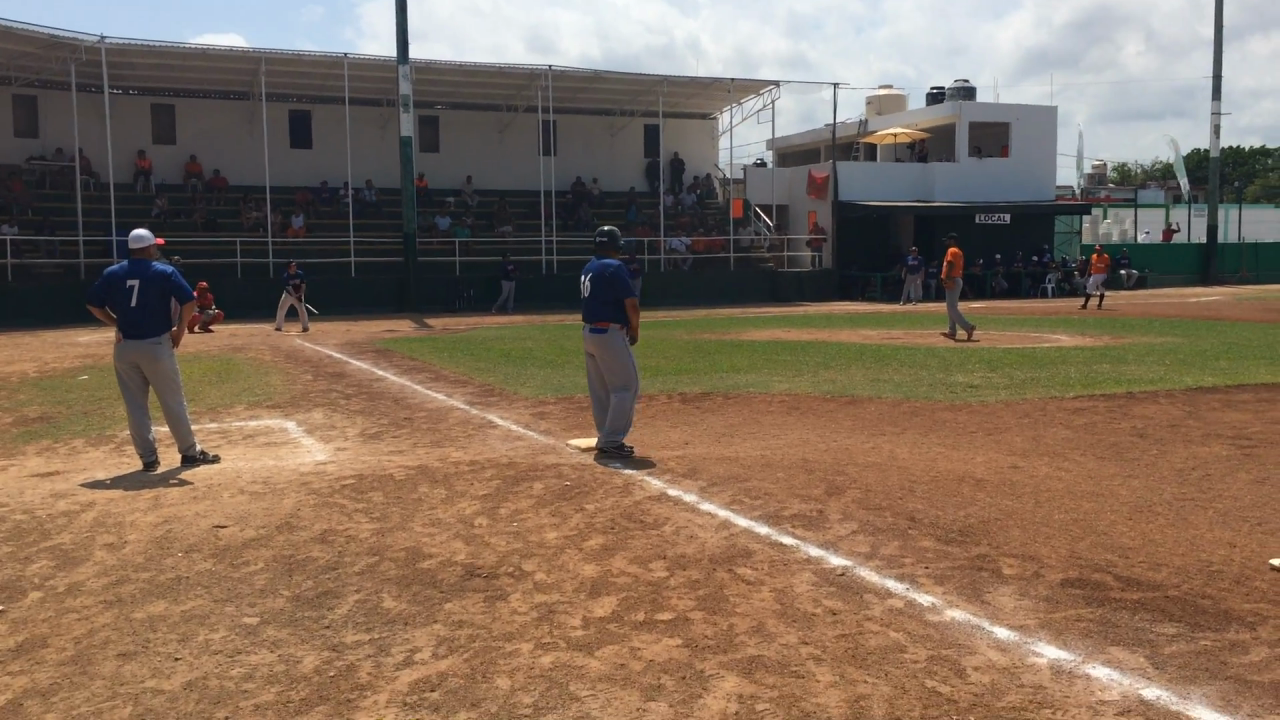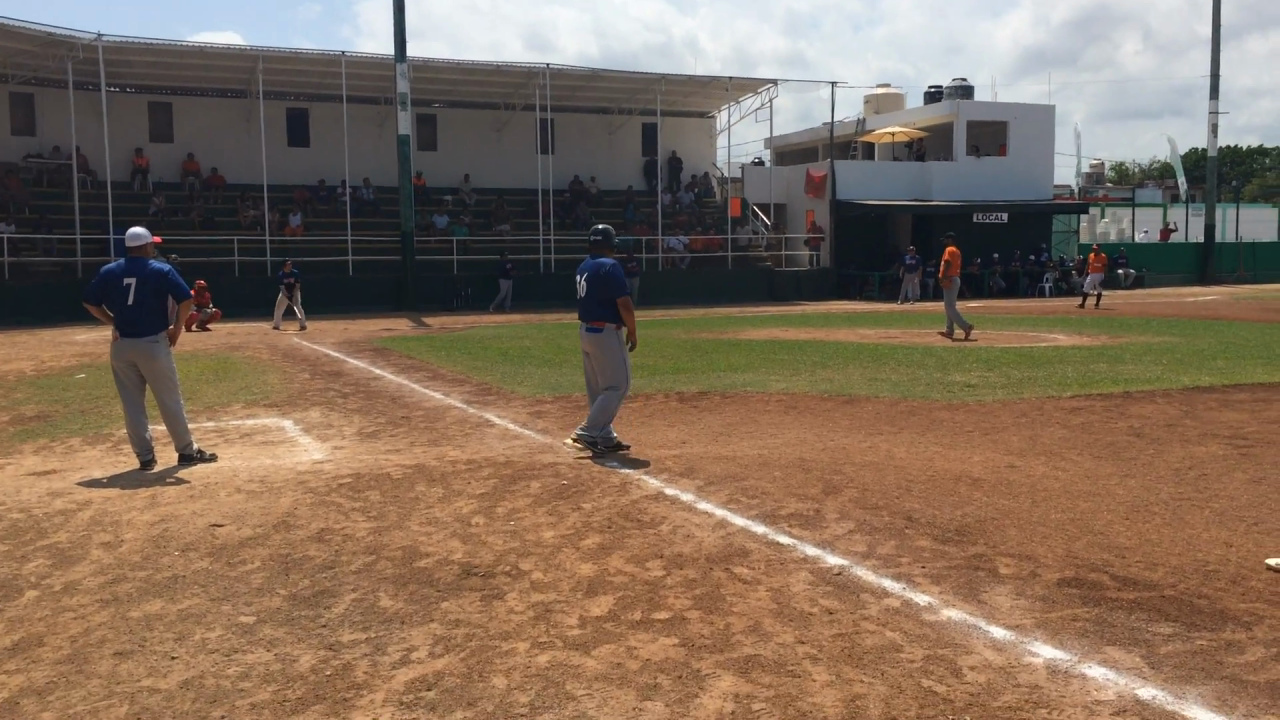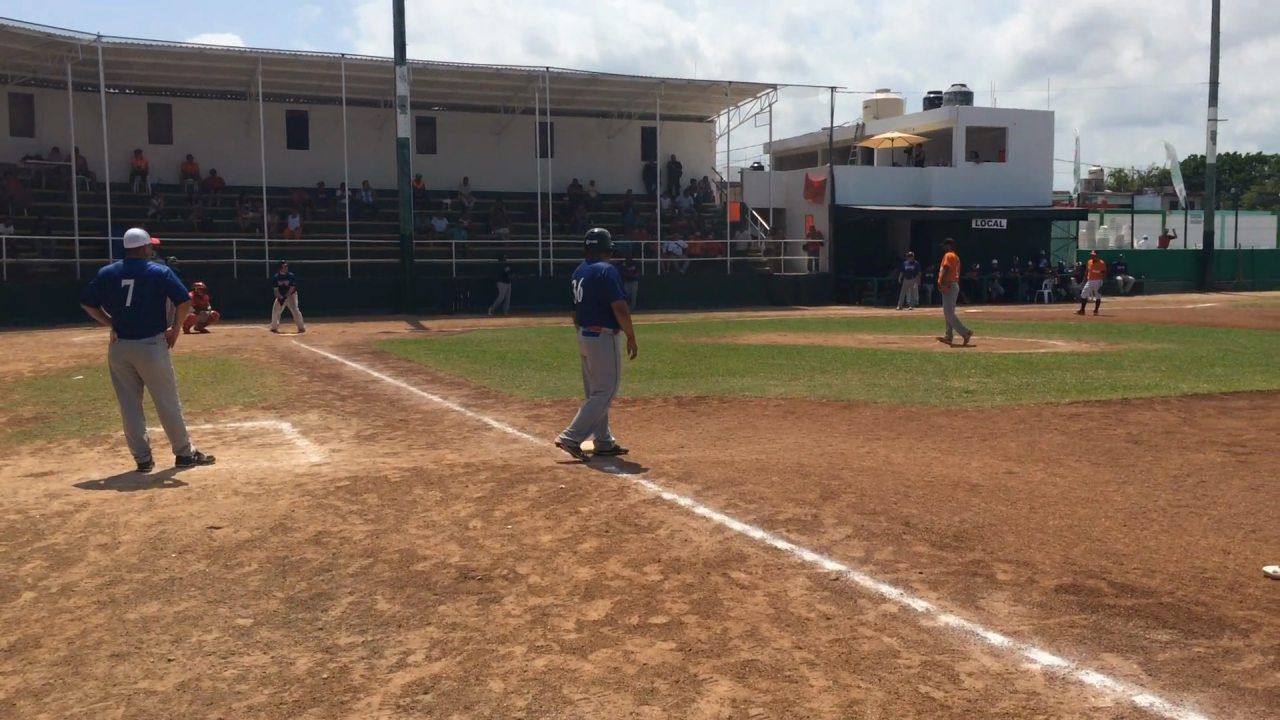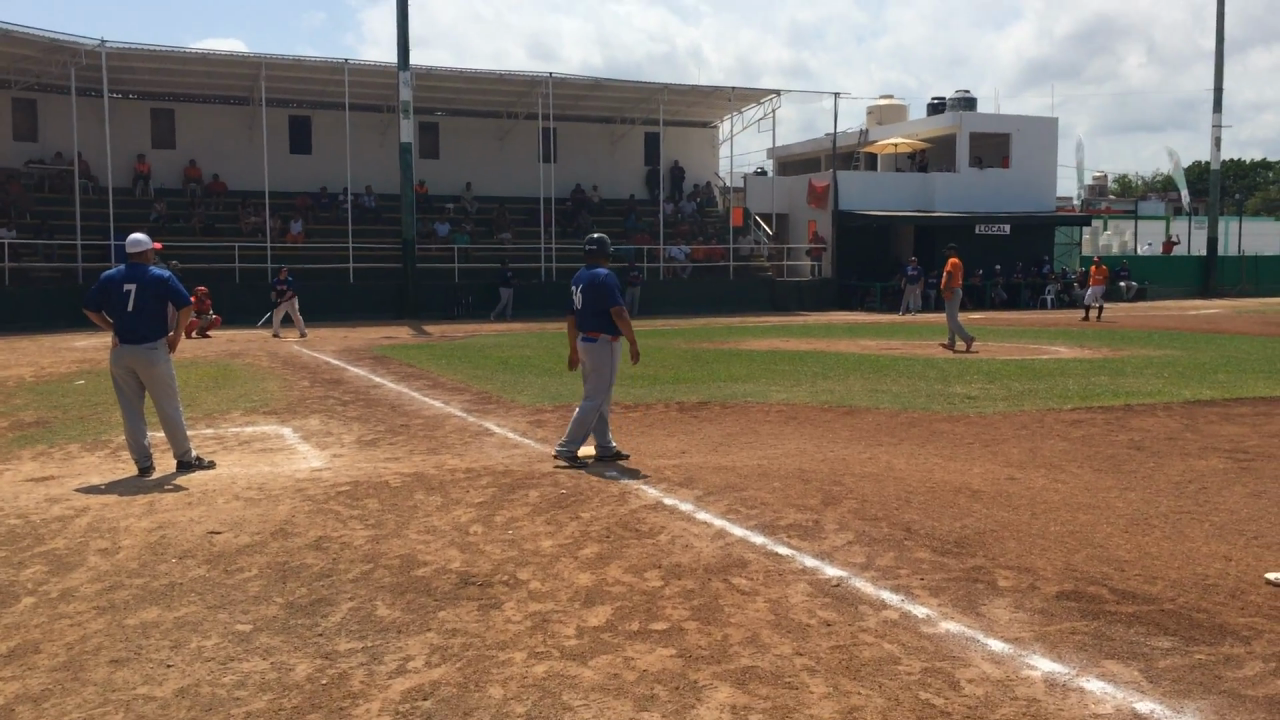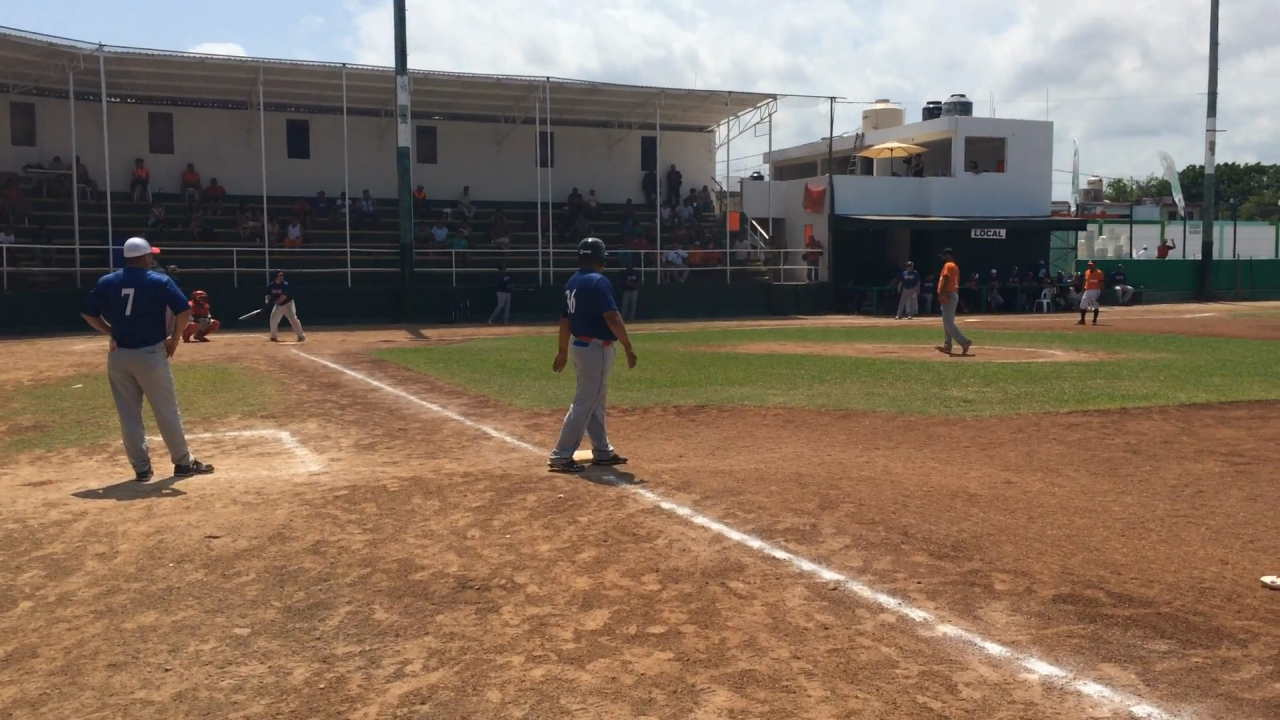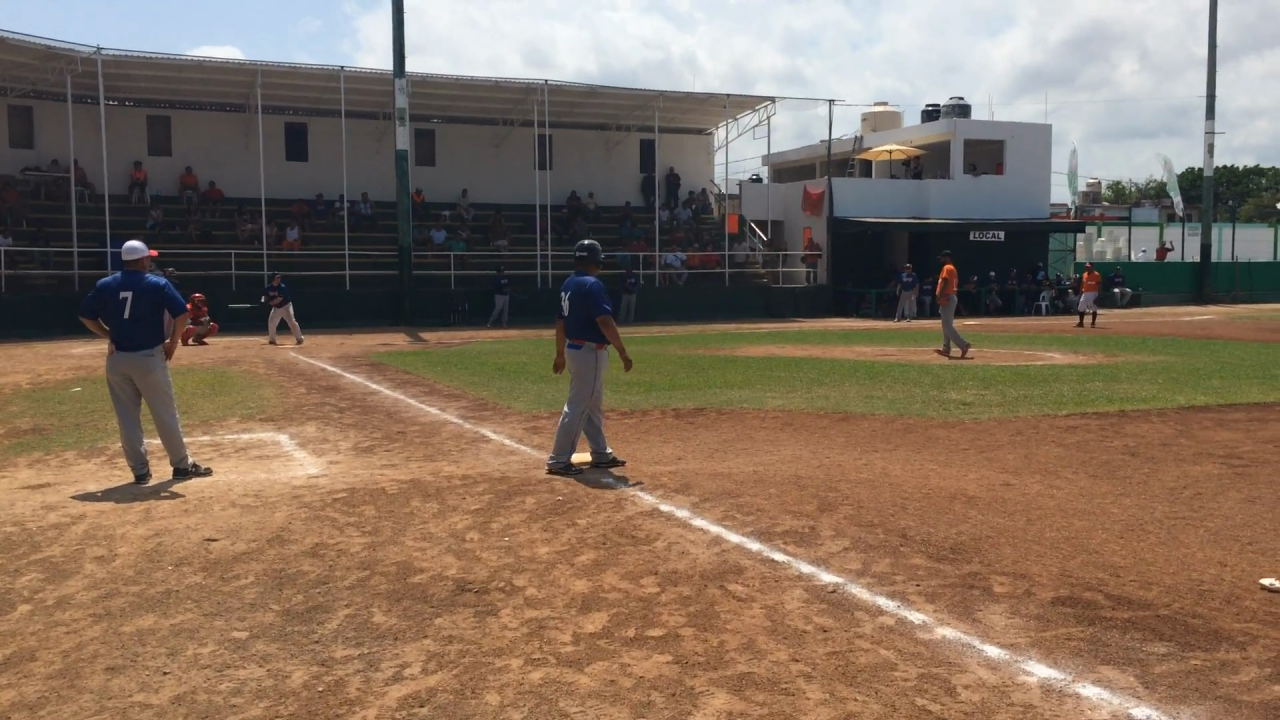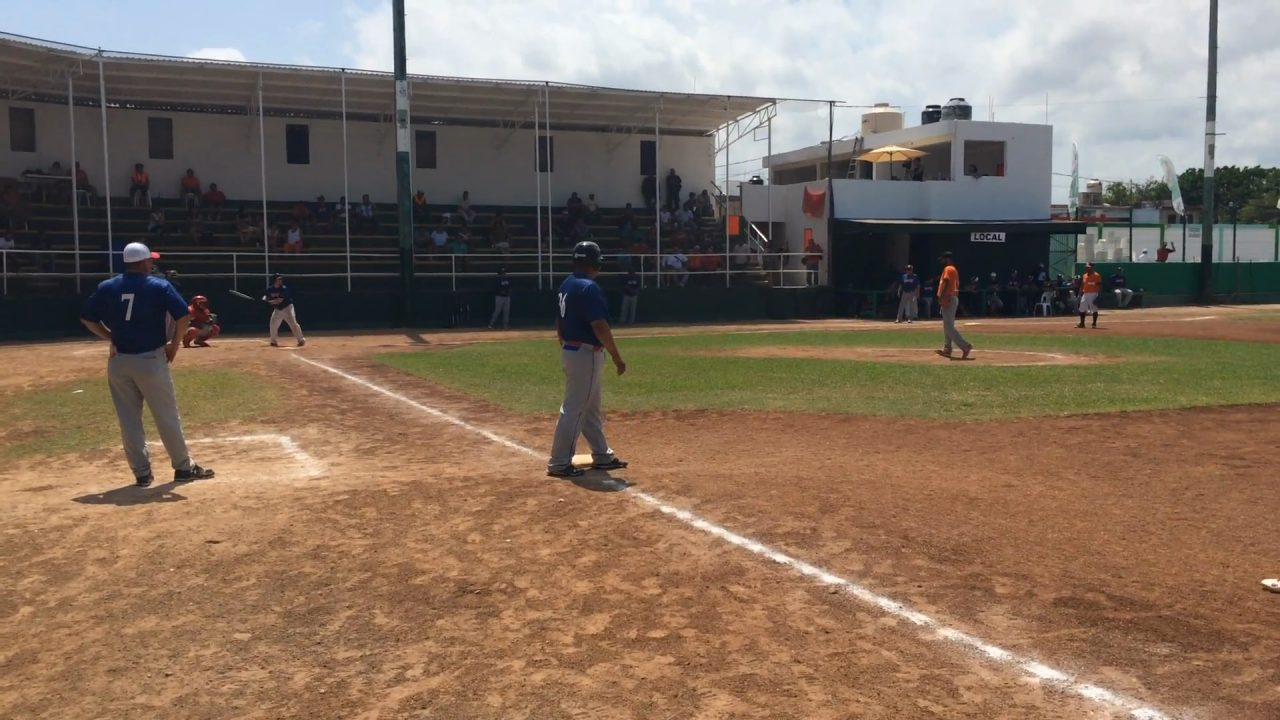
dt=0.1s
person 1, frame 1
left shoulder: (111, 274)
right shoulder: (164, 272)
left elbow: (92, 304)
right elbow: (189, 301)
left wrist: (116, 324)
right wrist: (180, 330)
left hip: (125, 347)
right hip: (156, 345)
left knee: (135, 406)
right knee: (173, 402)
left ankle: (148, 458)
right ankle: (190, 452)
person 1, frame 2
left shoulder: (108, 272)
right shoulder: (161, 270)
left elbow: (89, 302)
right elbow: (186, 299)
left wrist: (113, 323)
right wrist: (177, 328)
left hip: (121, 345)
right hip: (153, 343)
left knee: (132, 404)
right knee: (170, 401)
left ankle: (145, 456)
right ankle: (187, 451)
person 1, frame 3
left shoulder: (107, 273)
right shoulder: (159, 272)
left elbow: (87, 304)
right elbow: (184, 300)
left wrist: (111, 324)
right wrist: (175, 329)
left hip: (119, 347)
right hip: (151, 345)
left knee: (130, 406)
right knee: (168, 402)
left ankle: (143, 458)
right ankle: (184, 453)
person 1, frame 4
left shoulder: (109, 278)
right shoulder: (161, 277)
left elbow: (89, 308)
right elbow: (185, 306)
left wrist: (113, 329)
right wrist: (176, 334)
left hip: (121, 352)
right hip: (153, 350)
left knee: (131, 411)
right knee: (169, 407)
left ankle: (143, 463)
right ankle: (185, 458)
person 1, frame 5
left shoulder: (107, 282)
right shoulder: (159, 281)
left elbow: (87, 313)
right elbow: (184, 310)
left wrist: (111, 333)
right wrist: (174, 338)
left hip: (119, 356)
right hip: (150, 354)
left knee: (129, 415)
right knee: (167, 412)
left ankle: (141, 467)
right ankle: (183, 462)
person 1, frame 6
left shoulder: (105, 285)
right shoulder: (158, 284)
left elbow: (85, 316)
right elbow: (181, 314)
left wrist: (110, 336)
right wrist: (173, 342)
left hip: (117, 359)
right hip: (149, 357)
left knee: (127, 418)
right knee: (165, 415)
left ankle: (140, 470)
right ankle: (181, 465)
person 1, frame 7
left shoulder: (107, 287)
right shoulder: (159, 286)
left elbow: (87, 319)
right elbow: (183, 316)
left wrist: (111, 338)
right wrist: (174, 343)
left hip: (119, 361)
right hip: (150, 359)
left knee: (129, 420)
right knee: (167, 417)
left ankle: (141, 472)
right ankle: (183, 467)
person 2, frame 1
left shoulder: (588, 268)
right shoulder: (614, 267)
right elbow: (631, 303)
left wrist: (626, 325)
right wrist: (634, 329)
left hip: (589, 333)
right hip: (608, 335)
left knee: (600, 391)
right knee: (626, 387)
left ankle: (607, 439)
right ankle: (613, 440)
person 2, frame 2
left shoulder: (583, 268)
right shoulder: (610, 266)
right elbow: (624, 304)
right wrist: (632, 332)
left hip: (587, 332)
right hip: (606, 333)
left knee: (598, 389)
right knee: (616, 387)
left ankle: (605, 438)
right ankle: (588, 433)
person 2, frame 3
left shoulder: (578, 272)
right shoulder: (606, 270)
right elbow: (620, 308)
right wrist: (631, 337)
left hip: (584, 336)
right hip: (602, 337)
left knee: (596, 392)
right knee: (604, 392)
left ankle: (603, 442)
right ankle: (571, 437)
person 2, frame 4
left shoulder: (578, 278)
right shoulder: (604, 277)
left elbow: (572, 317)
right elbow: (619, 313)
left wrist: (573, 349)
right wrist: (633, 343)
left hip: (586, 342)
right hip: (603, 344)
left knee: (599, 398)
right knee: (594, 399)
left ankle: (605, 448)
right ankle: (567, 448)
person 2, frame 5
left shoulder: (572, 282)
right shoulder: (598, 281)
left elbow: (565, 321)
right elbow: (612, 317)
left wrist: (562, 351)
right wrist: (628, 346)
left hip: (579, 346)
right hip: (596, 348)
left knee: (594, 402)
right knee: (585, 403)
left ankle: (602, 452)
right ankle: (561, 455)
person 2, frame 6
left shoulder: (569, 284)
right shoulder: (592, 285)
left elbow: (560, 322)
right elbow: (605, 322)
left wrist: (560, 353)
right wrist: (622, 351)
left hip: (574, 349)
right hip: (590, 352)
left knee: (592, 406)
right knee: (578, 407)
left ankle: (601, 454)
right ankle: (559, 460)
person 2, frame 7
left shoulder: (567, 285)
right shoulder: (589, 288)
left elbow: (560, 323)
right elbow: (600, 326)
left wrist: (565, 351)
right wrist: (616, 356)
left hip: (571, 350)
right hip: (586, 353)
left knee: (591, 408)
right knee: (574, 409)
left ankle: (602, 456)
right ankle: (559, 462)
